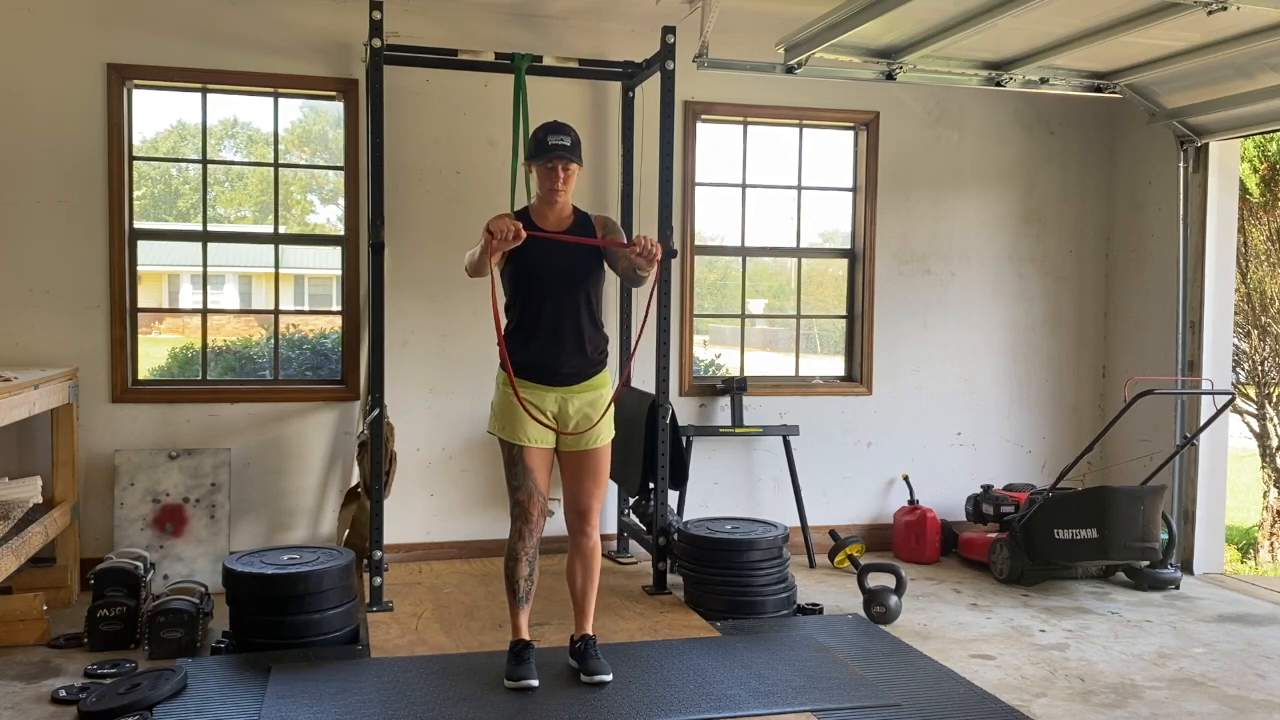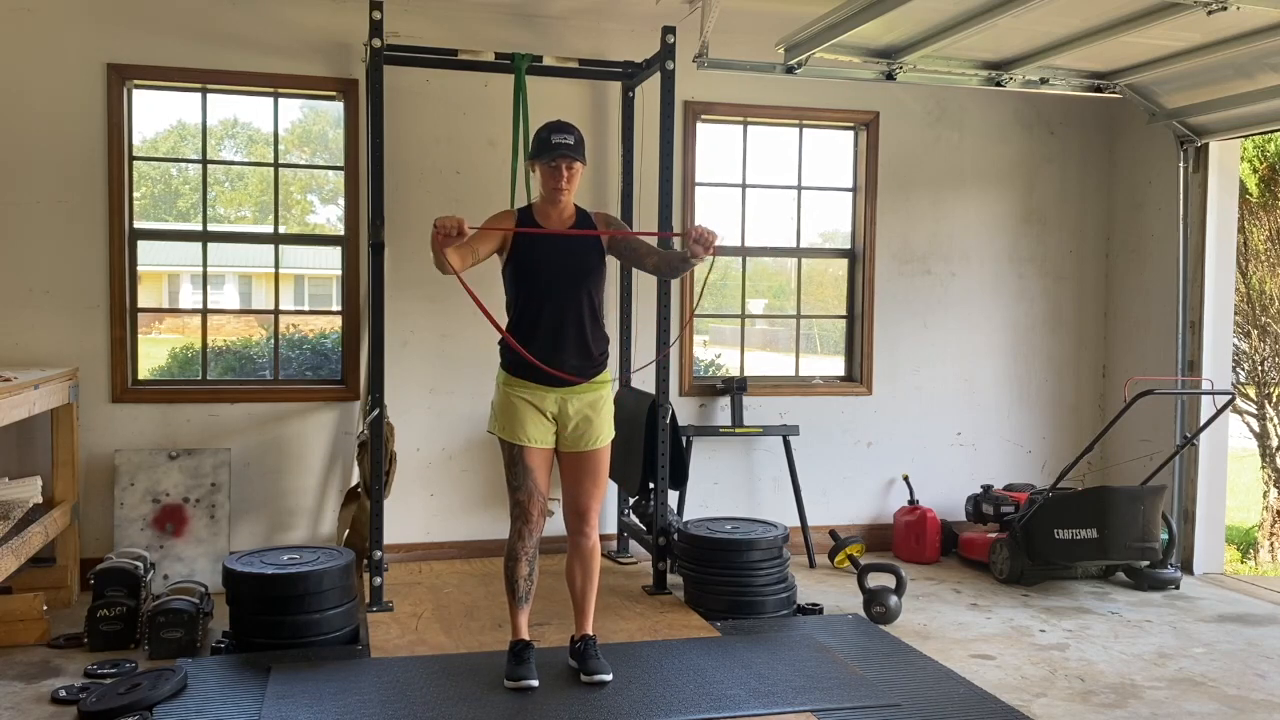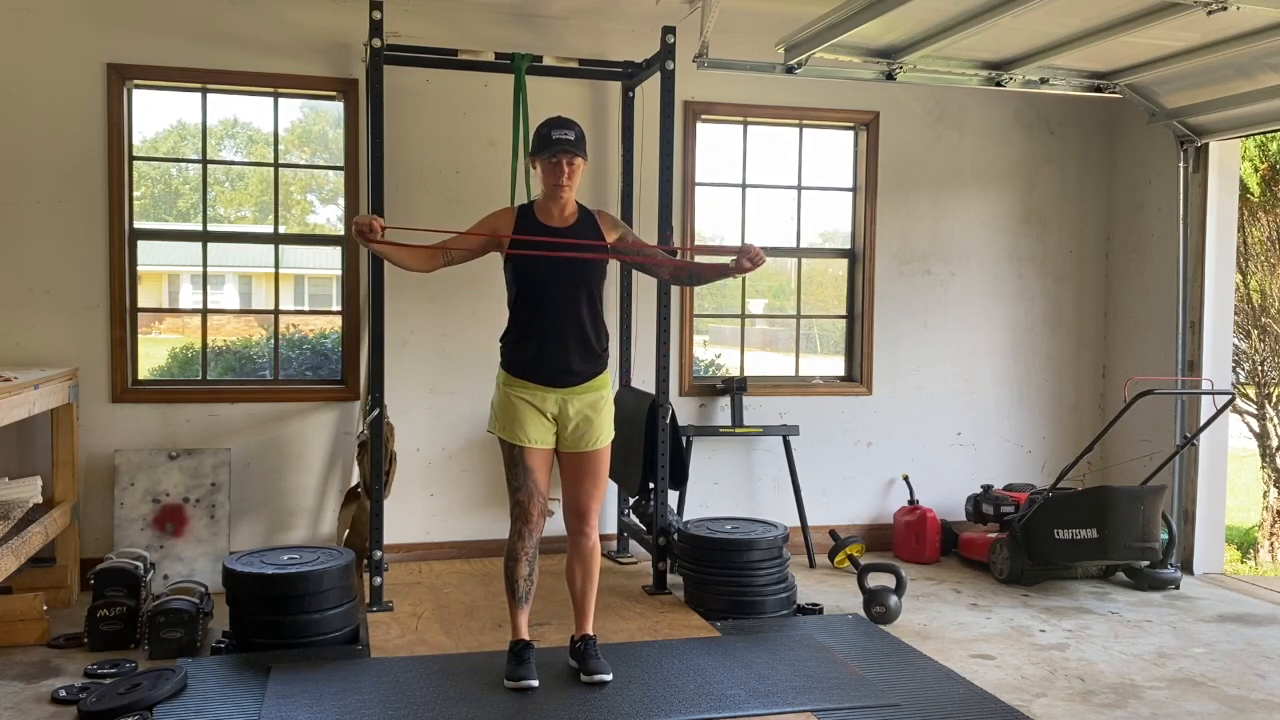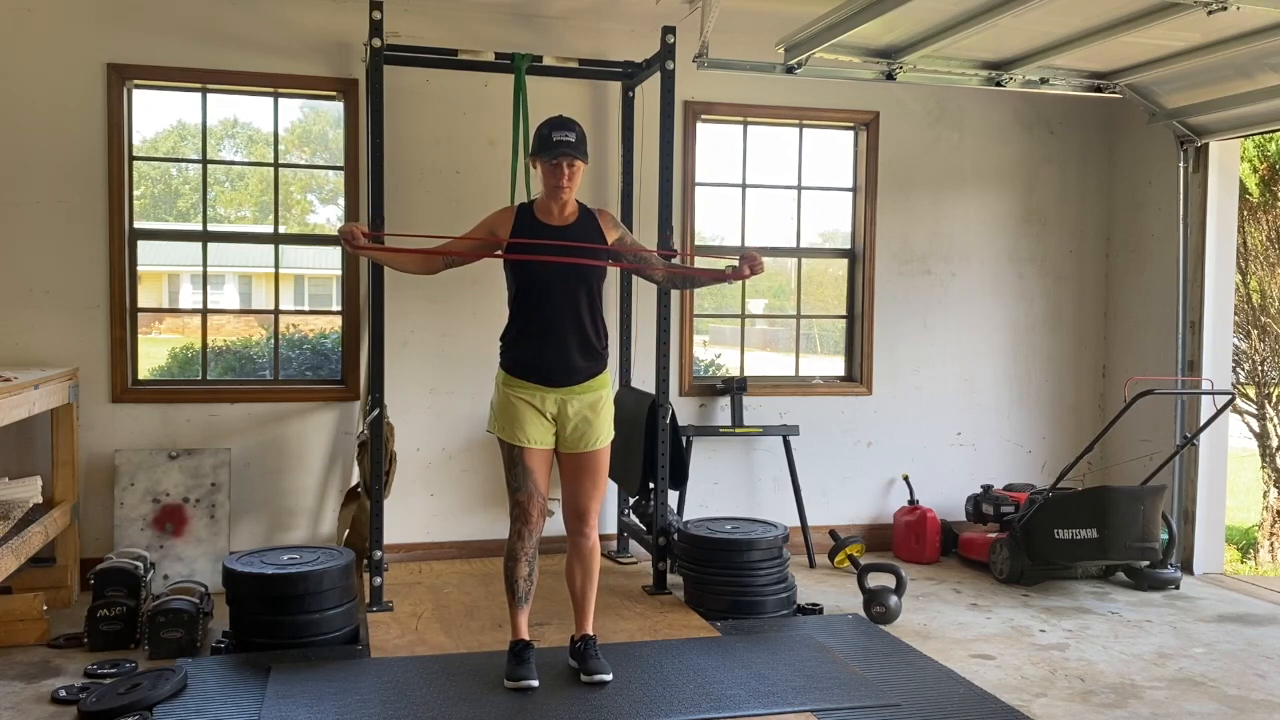
dt=0.5s
person 1, frame 1
left shoulder: (600, 228)
right shoulder: (509, 225)
left elbow: (631, 273)
right elbow: (473, 267)
left wrist: (645, 262)
right wrist: (491, 246)
left hip: (590, 390)
right hip: (524, 391)
left knee: (586, 522)
right knee: (527, 520)
left ankle: (584, 638)
right ankle: (520, 642)
person 1, frame 2
left shoulder: (602, 228)
right shoulder: (509, 225)
left elbow: (659, 264)
right elbow: (453, 261)
left wrist: (693, 252)
right wrist: (440, 242)
left hip: (588, 391)
right hip: (525, 390)
left knee: (585, 523)
right knee: (527, 520)
left ankle: (584, 638)
right ankle: (520, 642)
person 1, frame 3
left shoulder: (604, 227)
right shoulder: (508, 223)
left elbow: (669, 268)
right elbow: (433, 256)
left wrist: (731, 268)
right wrist: (377, 243)
left hip: (589, 391)
right hip: (524, 391)
left knee: (585, 523)
right knee: (527, 521)
left ankle: (584, 638)
right ankle: (520, 642)
person 1, frame 4
left shoulder: (603, 225)
right shoulder: (507, 223)
left elbow: (663, 272)
right elbow: (434, 259)
left wrist: (729, 274)
right wrist: (368, 250)
left hip: (588, 391)
right hip: (524, 391)
left knee: (584, 523)
right knee: (526, 521)
left ankle: (584, 638)
right ankle: (519, 642)
